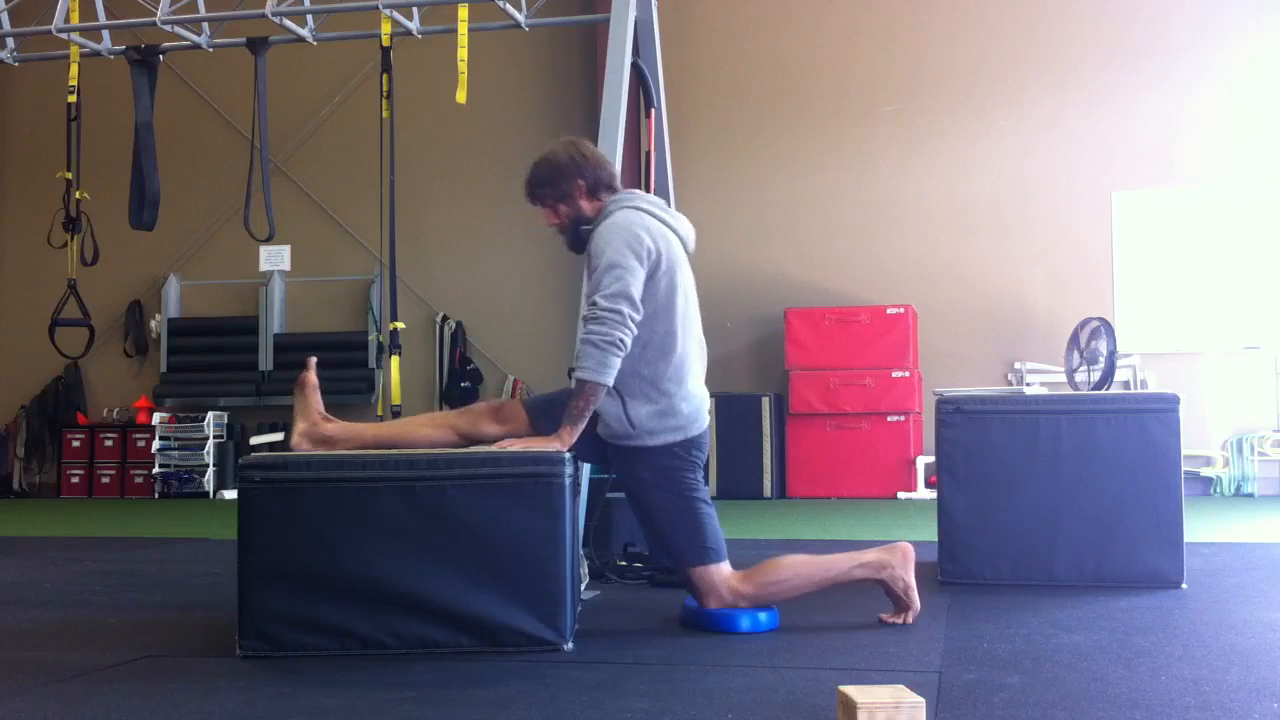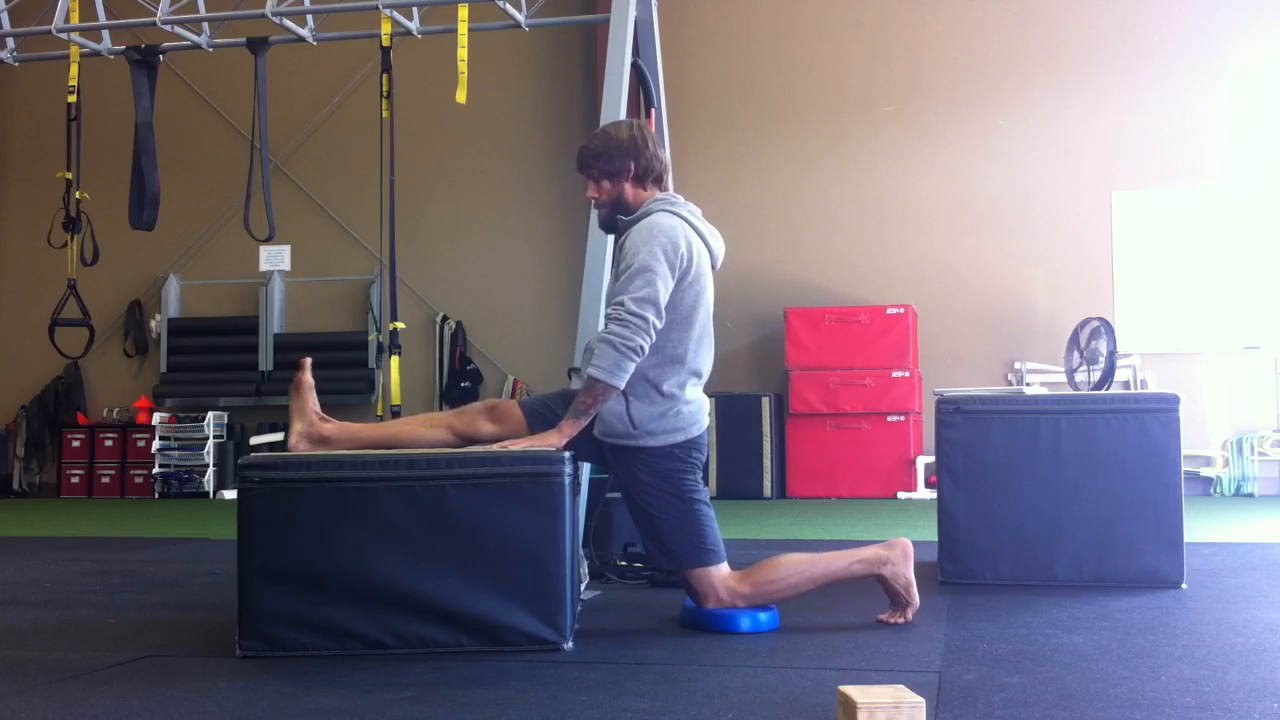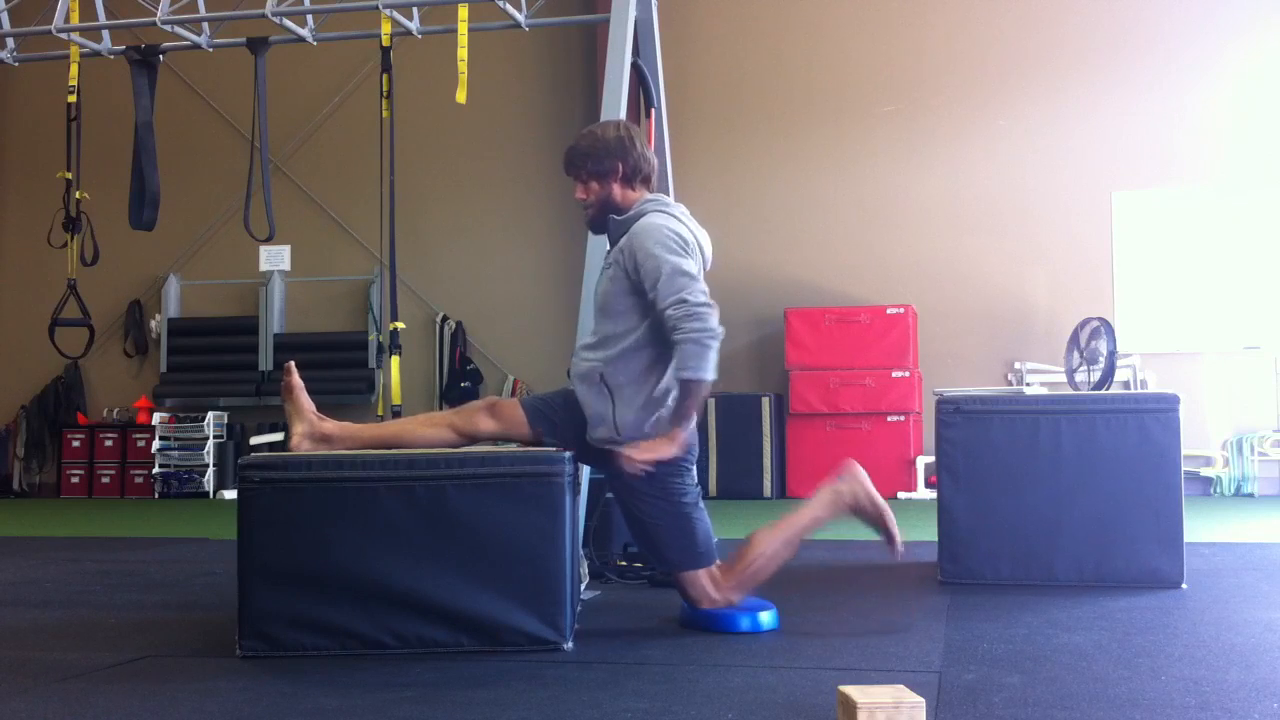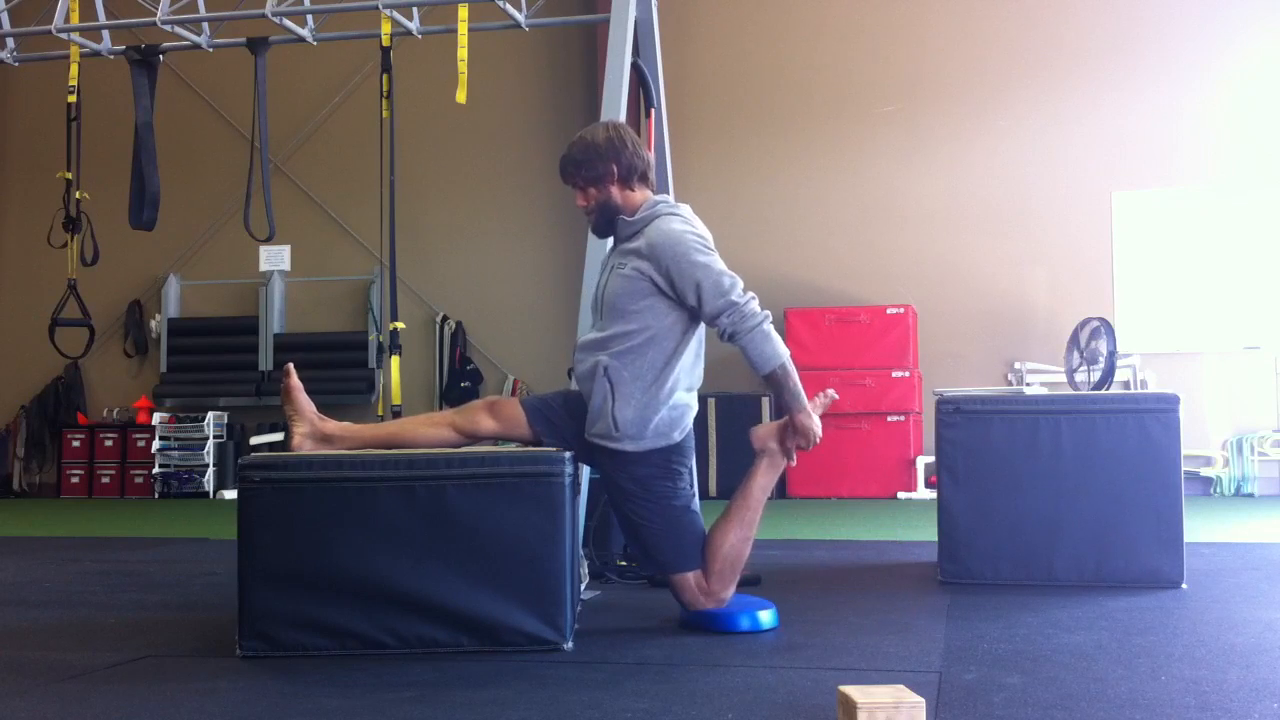
dt=0.7s
person 1, frame 1
left shoulder: (620, 230)
right shoulder: (637, 223)
left elbow: (605, 340)
left wrist: (564, 434)
left hip: (654, 432)
right hip: (637, 413)
left knee: (722, 594)
right knee: (487, 419)
left ankle: (882, 562)
right ankle: (328, 434)
person 1, frame 2
left shoulder: (655, 232)
right shoulder: (665, 228)
left elbow: (623, 342)
left wrist: (563, 430)
left hip: (650, 433)
right hip: (636, 415)
left knee: (721, 595)
right knee: (484, 418)
left ankle: (881, 560)
right ankle: (327, 434)
person 1, frame 3
left shoulder: (654, 232)
right shoulder: (640, 231)
left elbow: (701, 335)
left wrist: (671, 436)
left hip: (644, 433)
right hip: (602, 412)
left knee: (715, 592)
right knee: (484, 417)
left ankle: (841, 493)
right ankle: (330, 435)
person 1, frame 4
left shoulder: (669, 235)
right shoulder: (631, 239)
left elbow: (746, 320)
left wrist: (798, 412)
left hip: (643, 437)
right hip: (600, 412)
left knee: (707, 594)
right knee: (486, 416)
right ankle: (331, 436)
